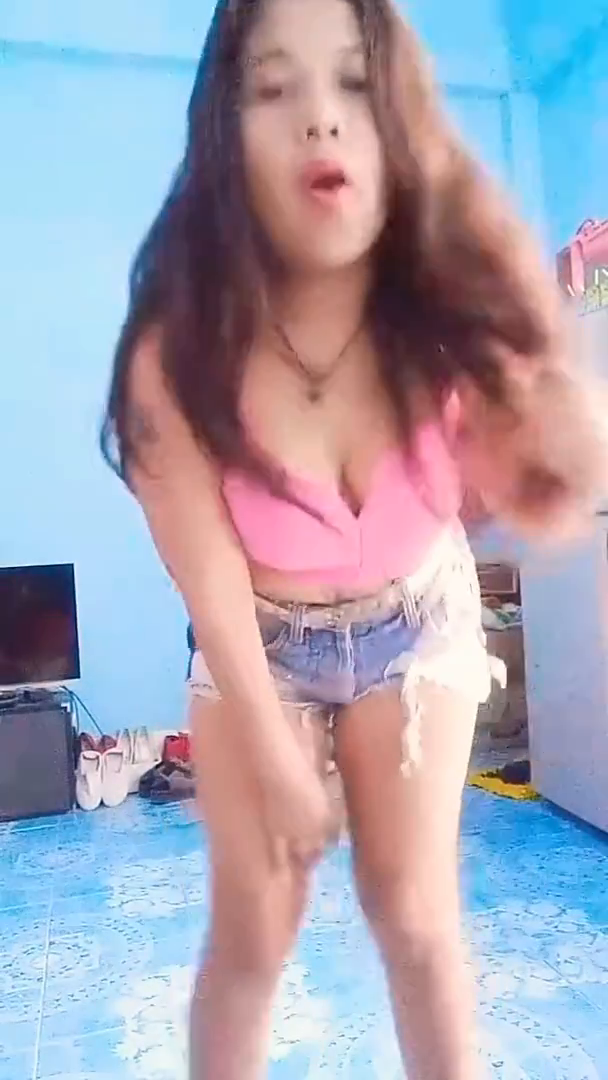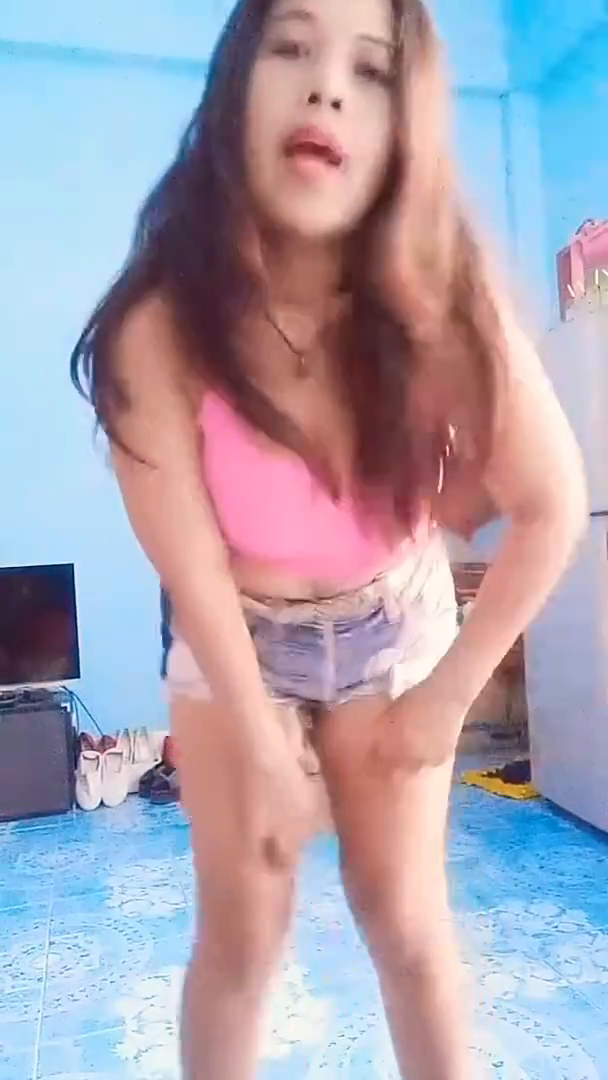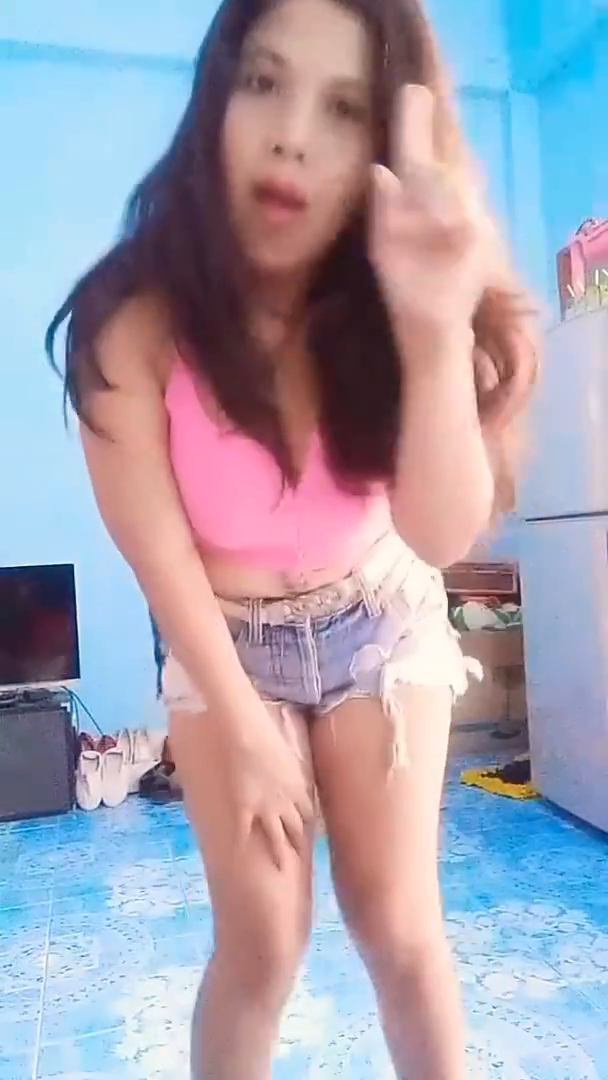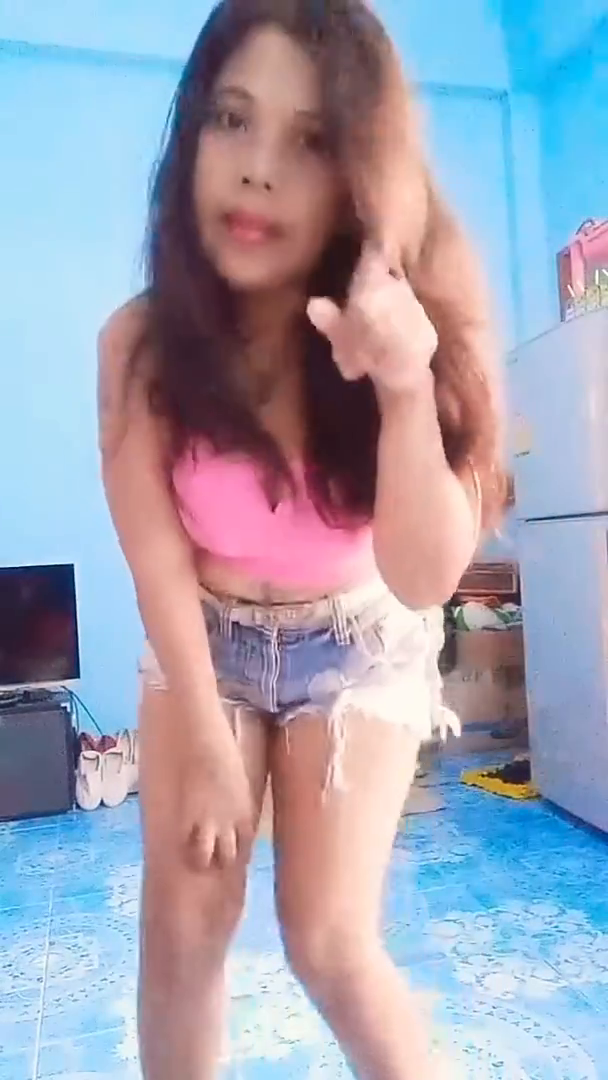
dt=0.5s
person 1, frame 1
left shoulder: (453, 327)
right shoulder: (178, 355)
right elbow: (209, 586)
right wrist: (272, 763)
left hip: (414, 633)
right hip: (257, 647)
left knee: (411, 910)
right knee: (251, 925)
person 1, frame 2
left shoulder: (440, 308)
right shoulder: (160, 329)
left elbow: (553, 504)
right elbow: (193, 571)
left wrist: (452, 689)
right wrist: (262, 757)
left hip: (392, 629)
right hip: (234, 645)
left knee: (406, 919)
right knee: (241, 928)
person 1, frame 3
left shoulder: (394, 292)
right shoulder: (134, 316)
left elbow: (445, 533)
right elbow: (159, 551)
left wrist: (435, 322)
right wrist: (244, 734)
left hip: (380, 628)
right hip: (220, 645)
left knee: (397, 924)
right knee: (264, 936)
person 1, frame 4
left shoulder: (411, 324)
right shoulder: (142, 340)
left elbow: (425, 576)
right elbow: (158, 562)
left wrist: (405, 392)
right wrist: (207, 742)
left hip: (360, 653)
right hip: (203, 643)
left knee: (329, 942)
right knee: (181, 929)
